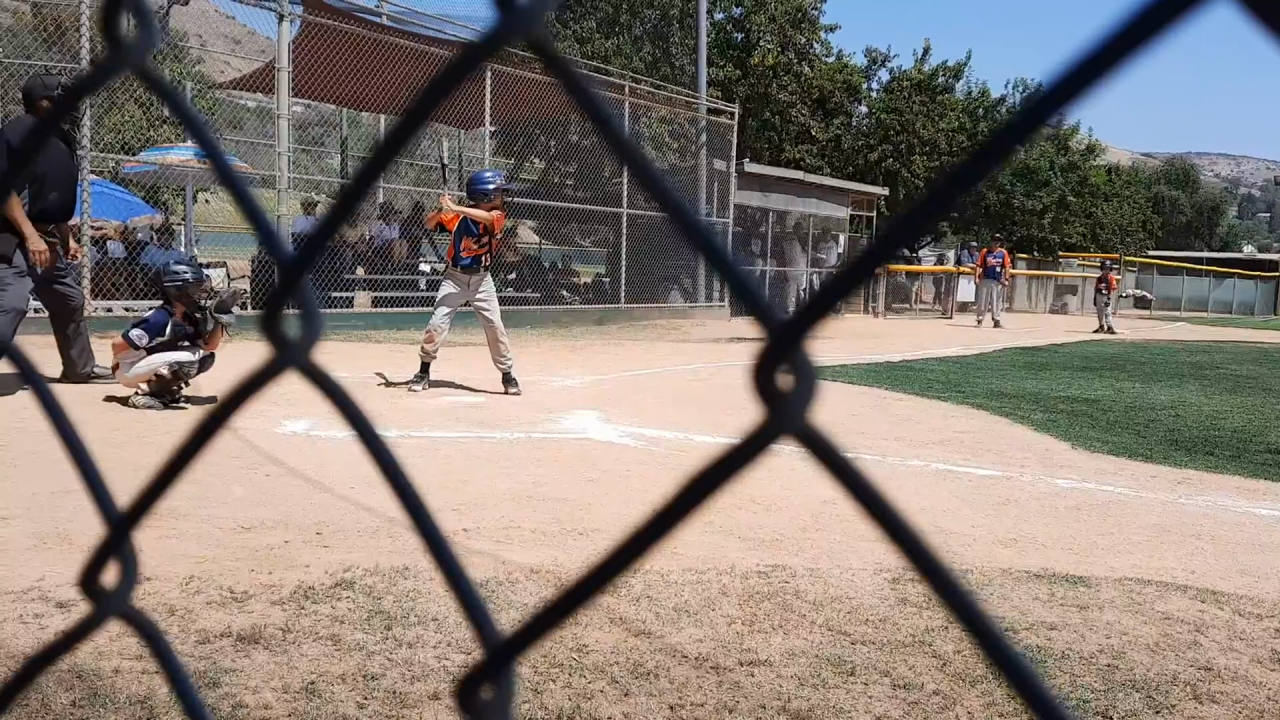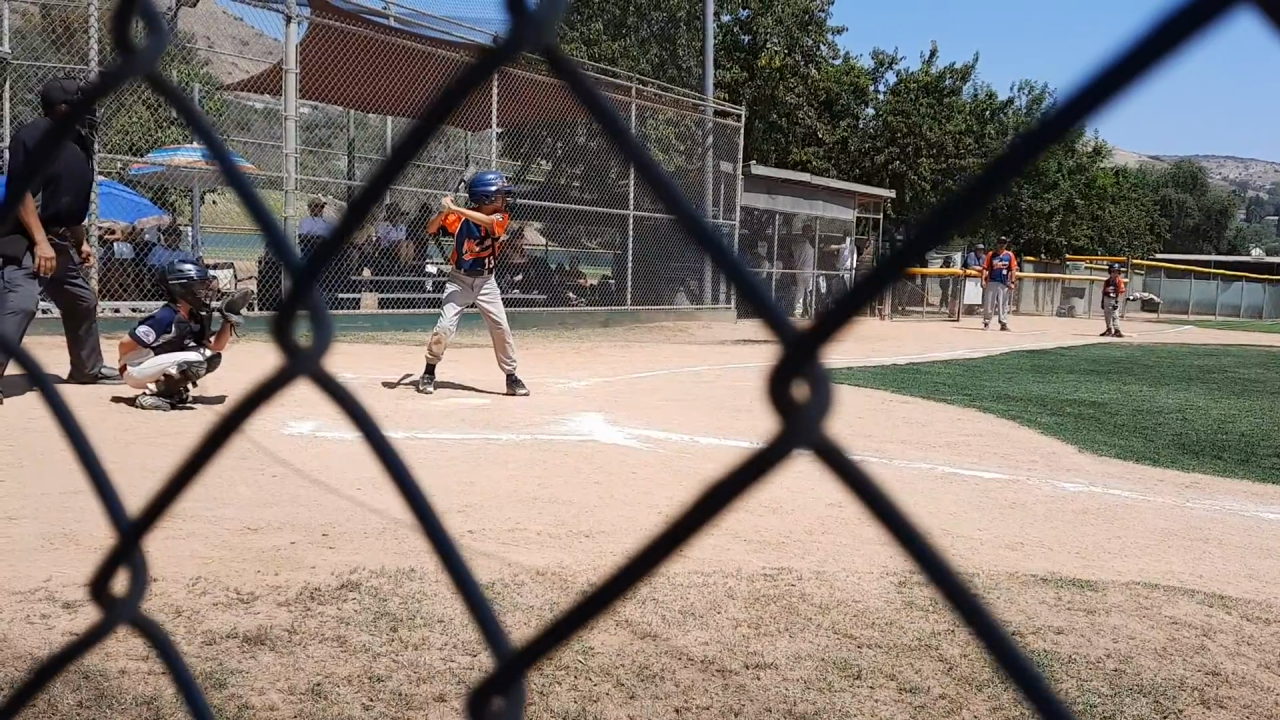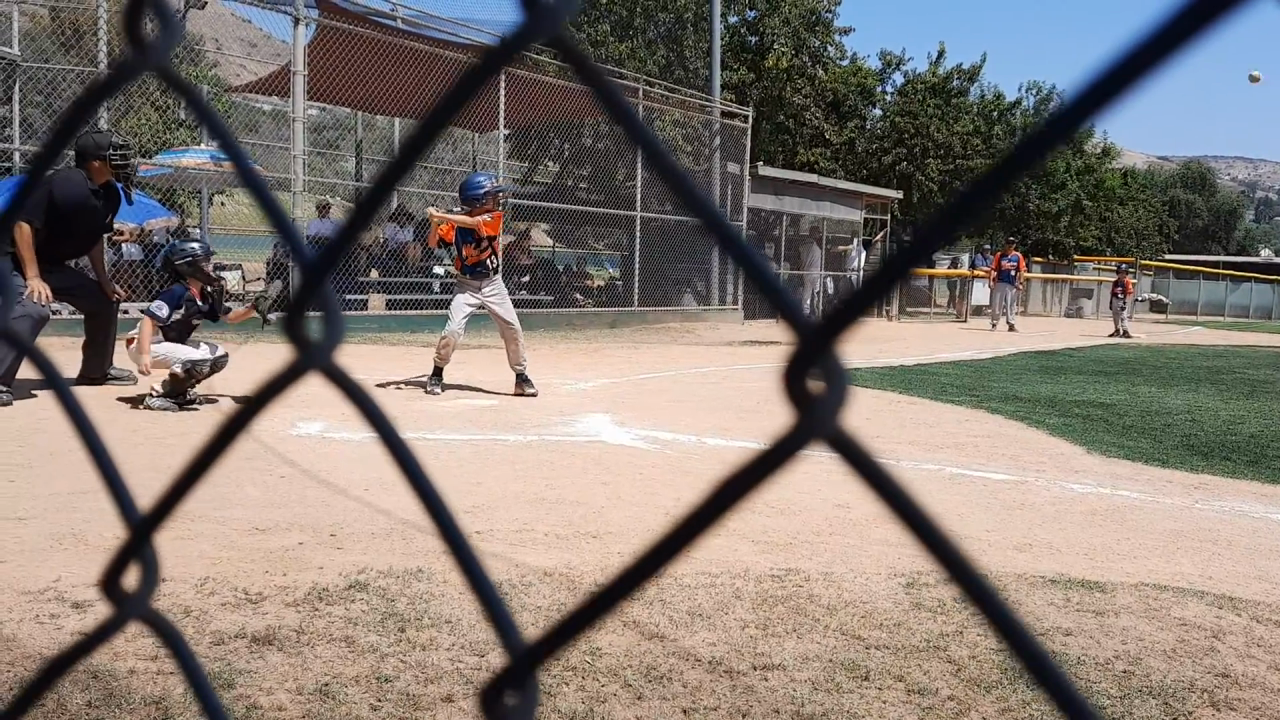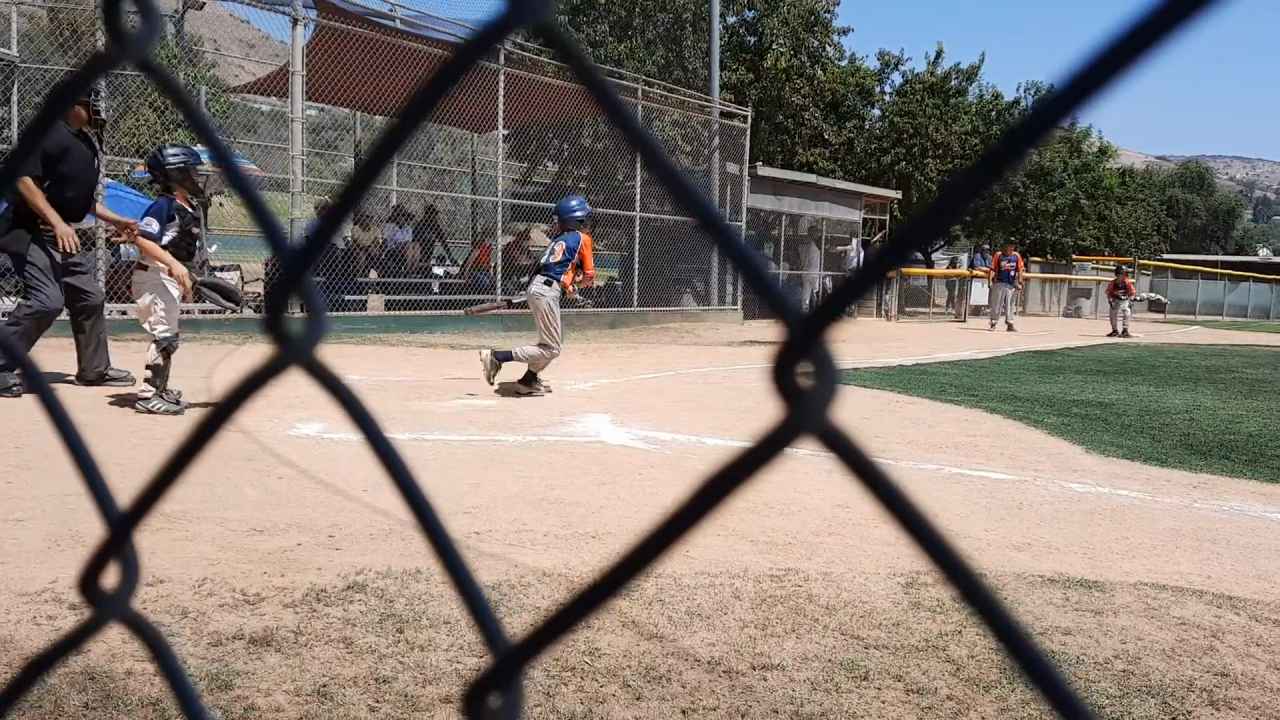
dt=1s
person 1, frame 1
left shoulder: (58, 137)
left wrist: (67, 238)
right wrist: (31, 236)
left hip: (49, 239)
left knee: (71, 301)
left ankle: (80, 367)
person 1, frame 2
left shoulder: (78, 141)
right shoulder: (34, 135)
left wrist: (81, 241)
right wrist: (41, 242)
left hip: (61, 243)
right hip: (27, 242)
left knee: (84, 302)
left ankle: (88, 369)
person 1, frame 3
left shoulder: (110, 194)
right shoulder: (64, 183)
left elbow: (95, 237)
right elbow: (23, 224)
left wrist: (103, 280)
right wrist: (33, 277)
left hip: (55, 264)
left knee: (104, 301)
right knee: (33, 309)
left ankle: (96, 371)
person 1, frame 4
left shoulder: (87, 143)
right shoulder: (48, 133)
left wrist: (113, 219)
right wrist: (58, 223)
left hip: (64, 236)
right hip: (32, 234)
left knee: (90, 298)
right knee: (46, 300)
left ankle: (94, 369)
person 2, frame 1
left shoulder: (498, 215)
right shoulder: (457, 215)
left elbow: (487, 218)
right elbow: (429, 225)
left wrist: (455, 208)
right wrist: (442, 210)
left hip: (482, 280)
right hip: (455, 277)
left knee: (495, 327)
right knee: (437, 324)
left ankle: (507, 375)
right ankle: (423, 372)
person 2, frame 2
left shoulder: (501, 218)
right shoulder: (460, 216)
left elbow: (486, 221)
right elbow: (431, 229)
left wrist: (455, 208)
right wrist: (444, 211)
left hip: (486, 282)
right hip: (459, 280)
left knee: (501, 328)
right knee: (444, 327)
left ankle: (511, 377)
right ankle: (429, 372)
person 2, frame 3
left shoulder: (495, 217)
right shoulder: (456, 222)
left elbow: (473, 223)
right elbow: (432, 244)
left wrist: (441, 215)
right wrist: (435, 221)
left hip: (493, 284)
right hip: (466, 285)
left knee: (513, 328)
right knee: (452, 331)
left ankle: (521, 378)
right ankle: (436, 375)
person 2, frame 4
left shoulder: (559, 238)
right shoulder: (583, 239)
right elbow: (589, 277)
left wrist: (567, 285)
right wrist: (575, 283)
left hip: (537, 288)
right hip: (547, 292)
left knee: (551, 344)
right knee: (549, 349)
left ankle: (529, 379)
right ankle: (496, 357)
person 3, frame 1
left shoulder: (189, 318)
right shoulder: (160, 319)
left elbow: (209, 346)
right elbow: (117, 345)
right wrist: (128, 359)
left hip: (152, 363)
right hip: (128, 370)
left knee: (205, 356)
right knee: (185, 361)
left ankle: (161, 390)
right ankle: (144, 393)
person 3, frame 2
left shoulder: (195, 317)
right shoulder: (166, 317)
left elbow: (216, 346)
right elbow: (126, 343)
left wrist: (229, 318)
right wrist: (125, 366)
left hip: (159, 366)
right hip: (136, 371)
left knee: (212, 357)
right knee: (194, 362)
left ankle: (171, 390)
right ankle: (151, 394)
person 3, frame 3
left shoulder: (206, 296)
right shoulder: (177, 292)
left elbow: (230, 316)
right elbow: (148, 321)
left wrist: (253, 308)
right wrist: (145, 354)
left hip: (169, 345)
right hip: (146, 346)
left knee: (219, 356)
right knee: (198, 361)
left ankle: (176, 390)
right ankle: (158, 395)
person 3, frame 4
left shoulder: (188, 208)
right shoulder: (164, 205)
right elbow: (143, 240)
left wrist: (193, 278)
right wrist: (174, 265)
left hip: (170, 280)
right hip: (154, 277)
left knee: (169, 338)
right knee: (165, 337)
left ankle: (160, 390)
right ankle: (147, 395)
